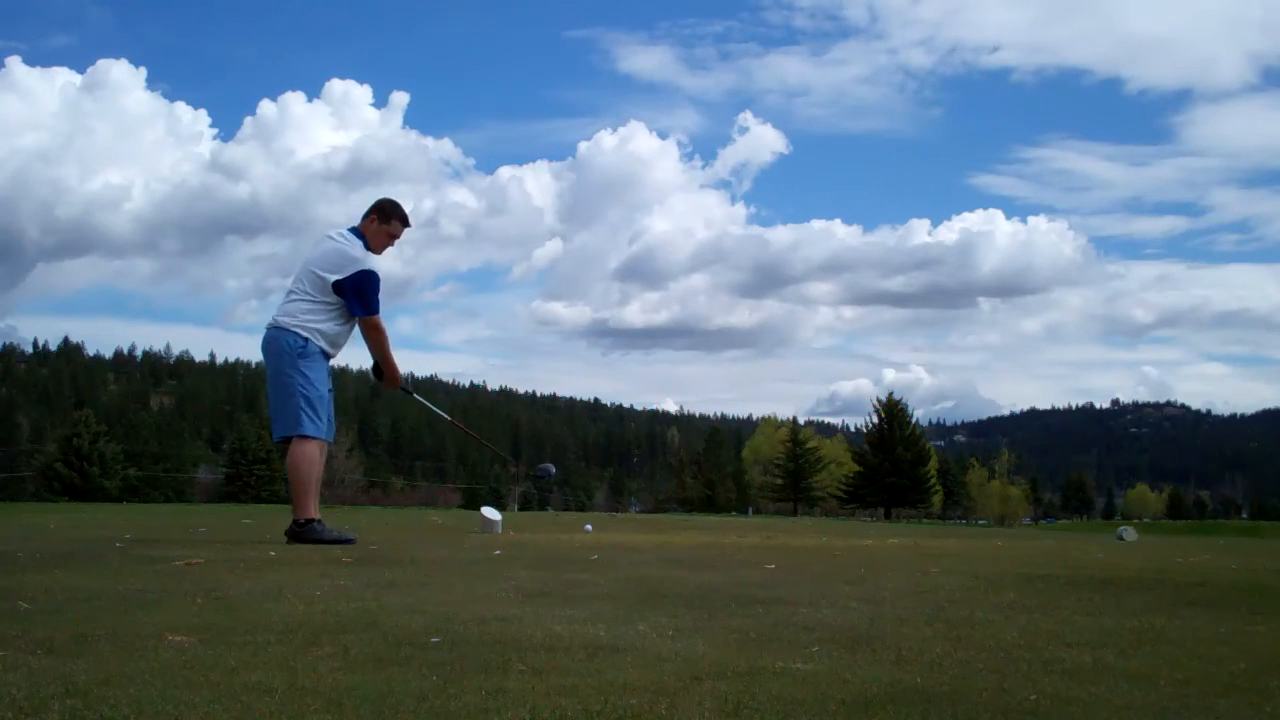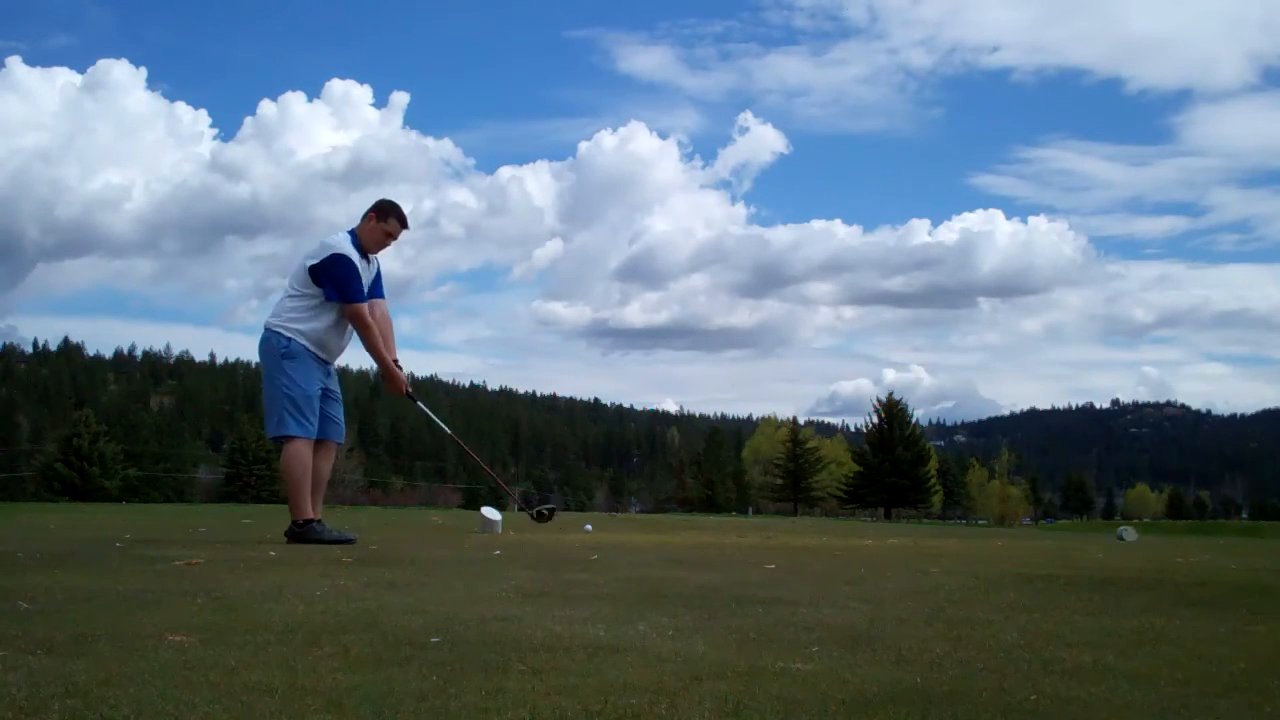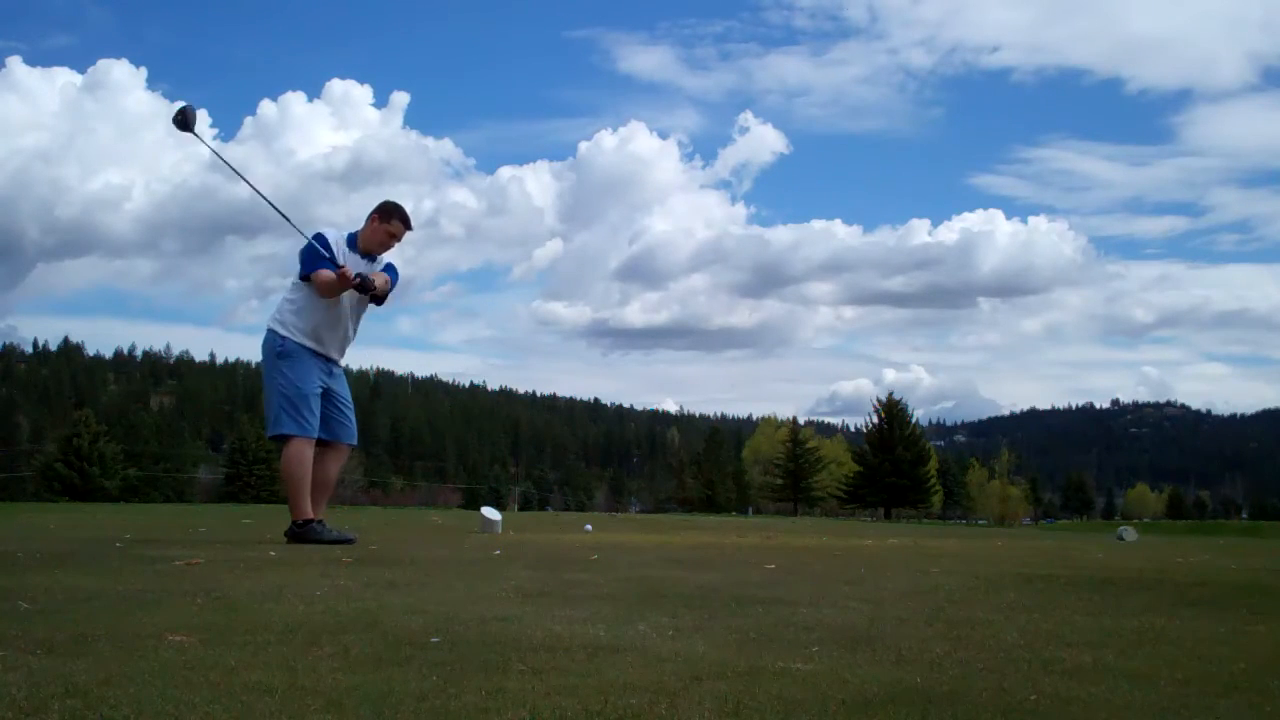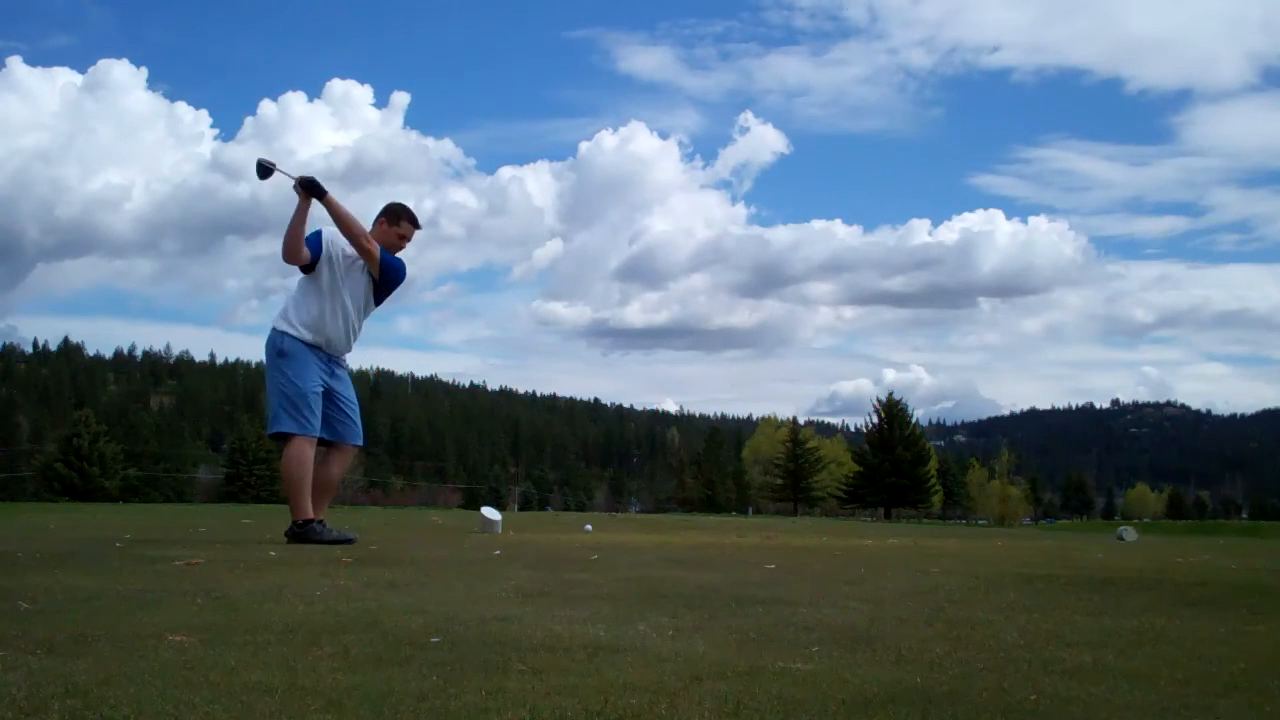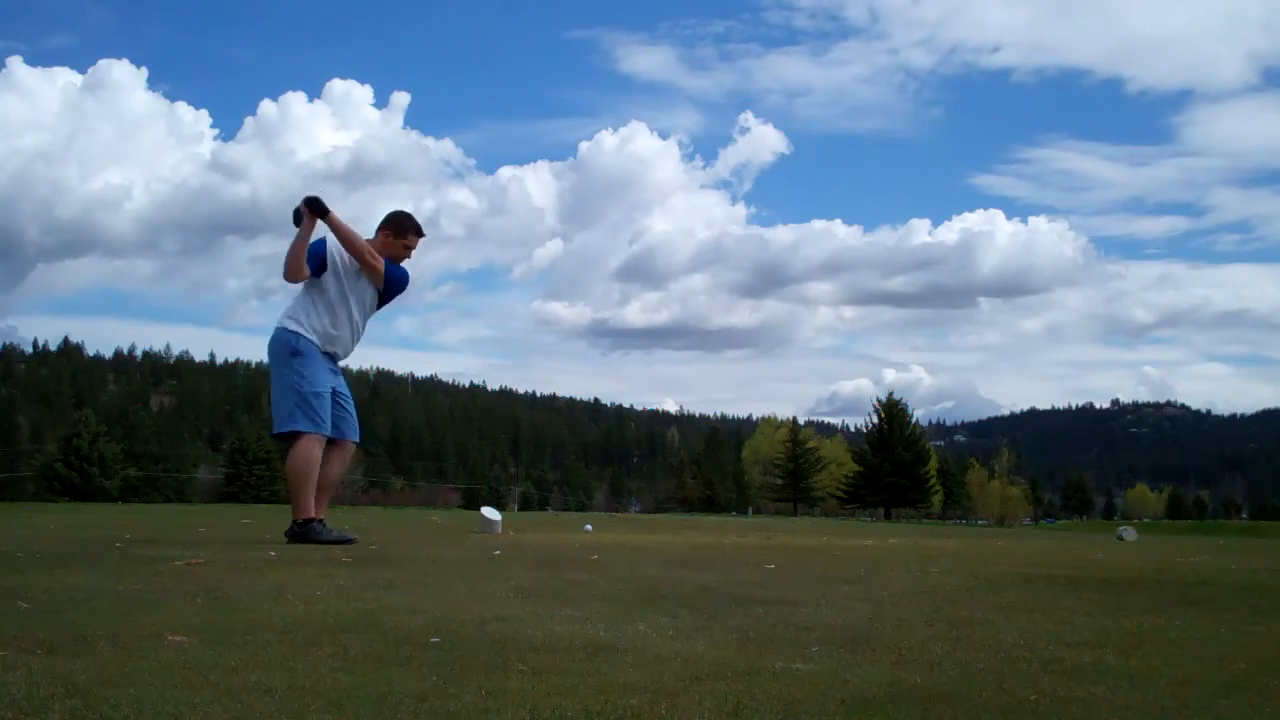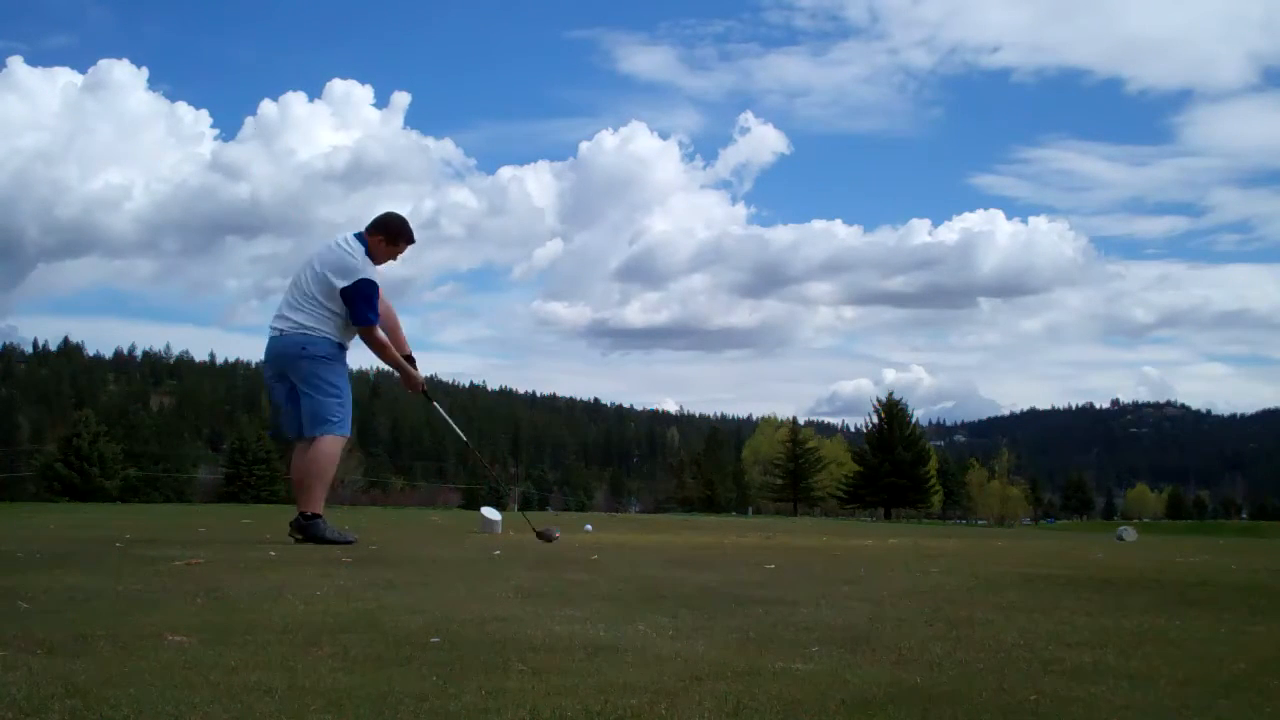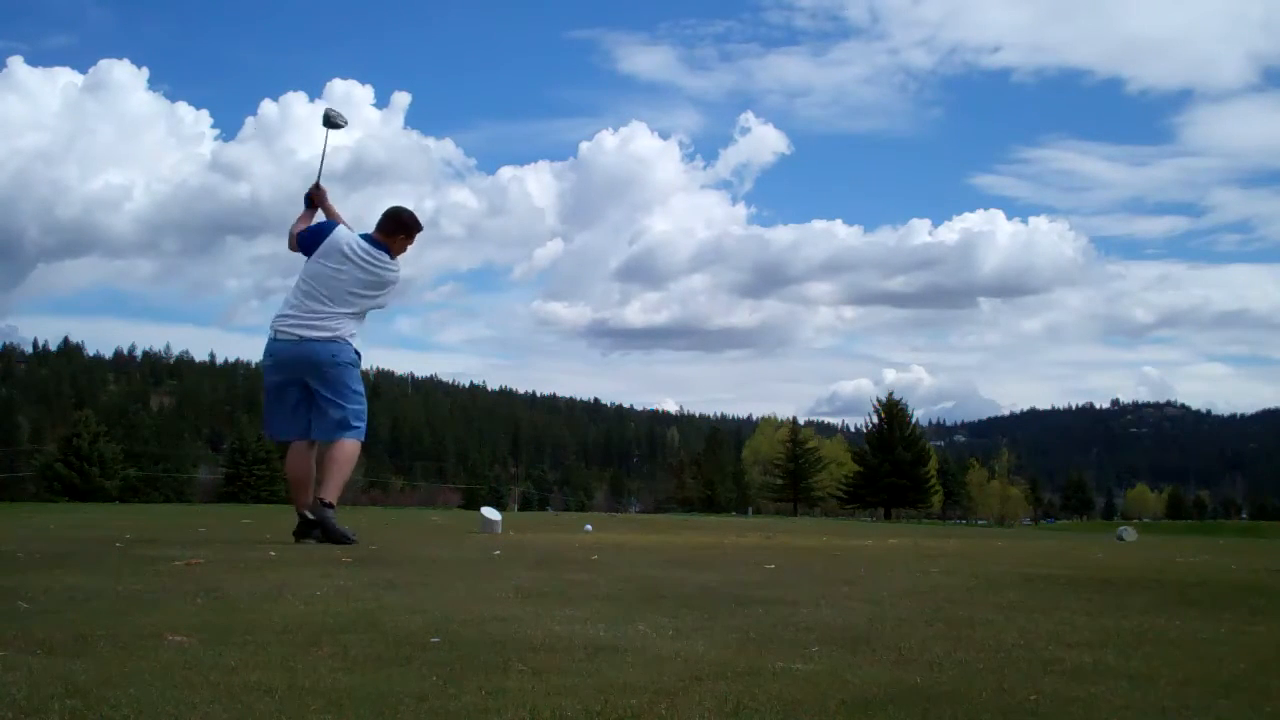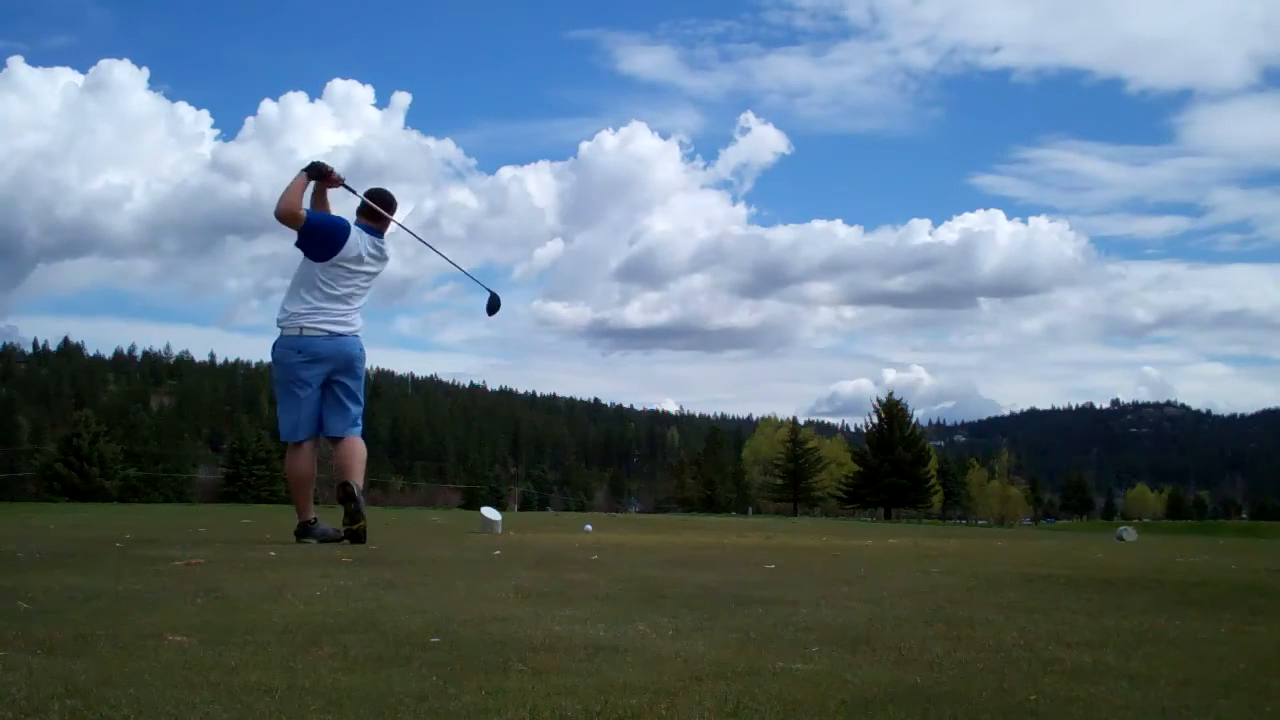
dt=0.2s
person 1, frame 1
left shoulder: (337, 241)
right shoulder: (360, 266)
left elbow: (363, 320)
right elbow: (372, 327)
left wrist: (378, 362)
right wrist: (391, 371)
left hip: (294, 345)
right hip: (298, 345)
left knee: (317, 437)
right knee: (308, 434)
left ankle: (307, 521)
right ankle: (305, 523)
person 1, frame 2
left shoulder: (370, 264)
right shoulder: (339, 255)
left elbow: (379, 313)
right elbow: (359, 320)
left wrist: (392, 360)
right wrist: (388, 369)
left hip: (316, 357)
right hip: (290, 347)
left knee: (327, 439)
right knee: (300, 434)
left ankle: (310, 521)
right ankle: (303, 523)
person 1, frame 3
left shoulder: (385, 268)
right shoulder: (324, 242)
left elbow: (379, 288)
right elbow: (323, 285)
left wrist: (360, 280)
right wrist: (341, 280)
left hip: (329, 360)
right hip: (292, 347)
left knee: (339, 441)
right knee: (301, 435)
left ankle: (313, 521)
right ankle: (302, 522)
person 1, frame 4
left shoulder: (393, 268)
right shoulder: (327, 240)
left elbow: (366, 247)
right elbow: (292, 255)
left wrist: (325, 197)
right wrist: (304, 203)
left hip: (333, 360)
right hip: (294, 345)
left knee: (346, 442)
right knee: (302, 434)
left ankle: (313, 519)
right ankle: (303, 523)
person 1, frame 5
left shoulder: (397, 277)
right shoulder: (330, 249)
left elbow: (366, 259)
right elbow: (293, 273)
left wrist: (328, 215)
right wrist: (309, 224)
left hip: (327, 359)
right hip: (297, 347)
left knee: (343, 442)
right knee: (311, 433)
left ankle: (313, 519)
right ankle: (304, 523)
person 1, frame 6
left shoulder: (345, 244)
right shoulder: (362, 277)
left elbow: (383, 310)
right elbow: (371, 336)
left wrist: (407, 353)
right wrist: (404, 371)
left hip: (281, 346)
right hip: (317, 349)
left knee: (307, 436)
right knee: (331, 431)
left ankle: (305, 517)
right ankle: (311, 518)
person 1, frame 7
left shoulder: (333, 235)
right shoulder: (390, 274)
left elbow: (294, 241)
left wrist: (312, 207)
right wrist: (326, 204)
left hip: (282, 347)
right hip: (332, 352)
left knee: (300, 437)
right knee: (347, 432)
left ankle: (306, 520)
right ankle: (324, 505)
person 1, frame 8
left shoulder: (338, 232)
right shoulder: (382, 252)
left elbow: (285, 213)
left wrist: (309, 175)
right wrist: (320, 185)
left hip: (298, 343)
right hip: (346, 347)
left knee: (301, 437)
right knee: (348, 431)
left ankle: (307, 522)
right ankle: (353, 490)
